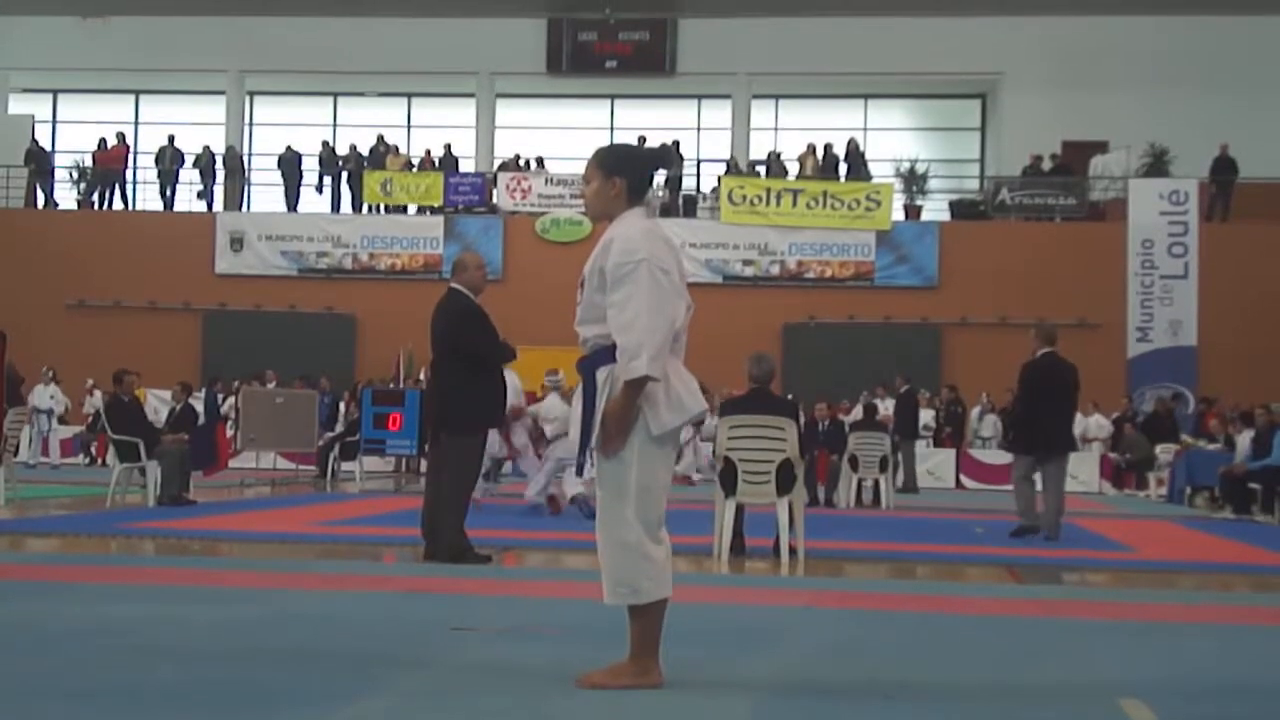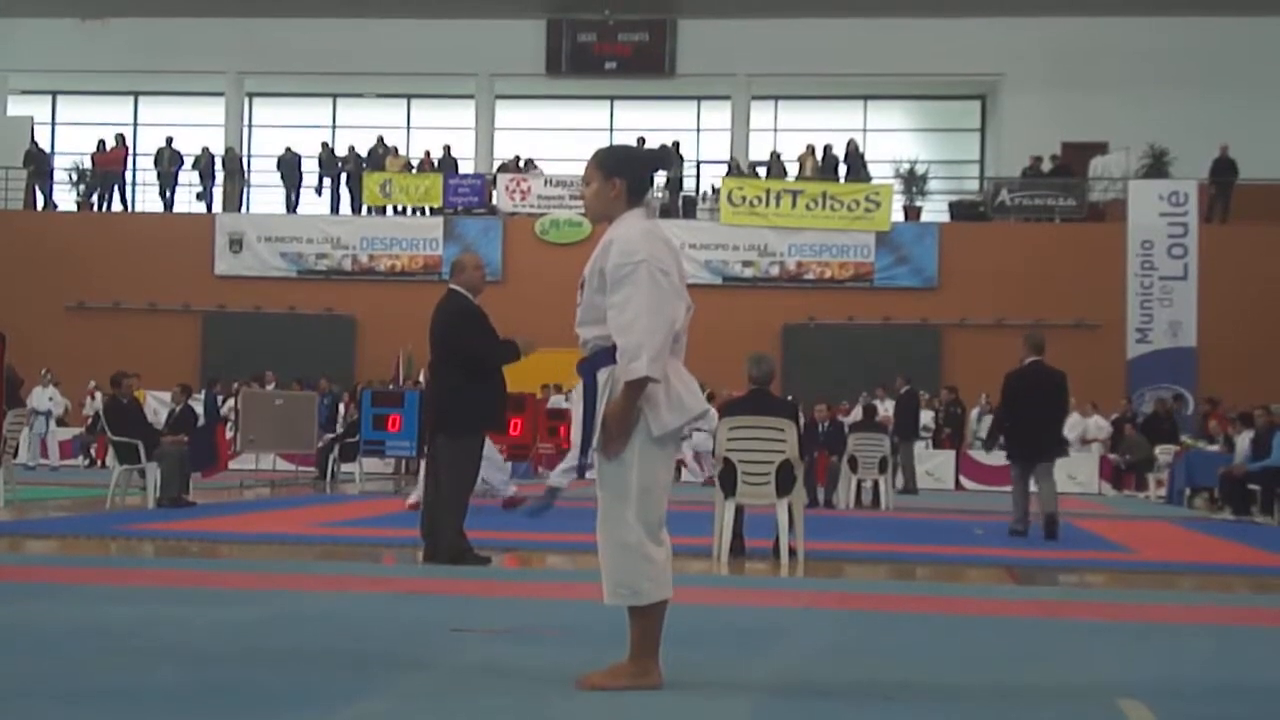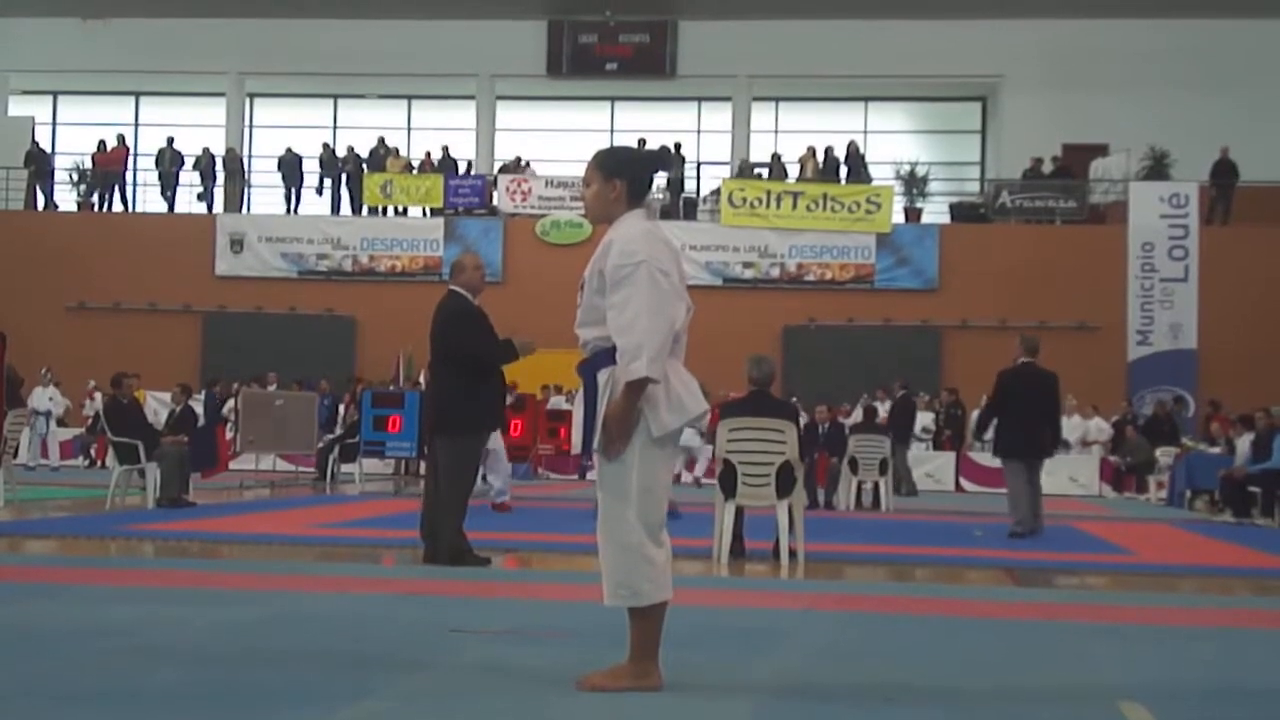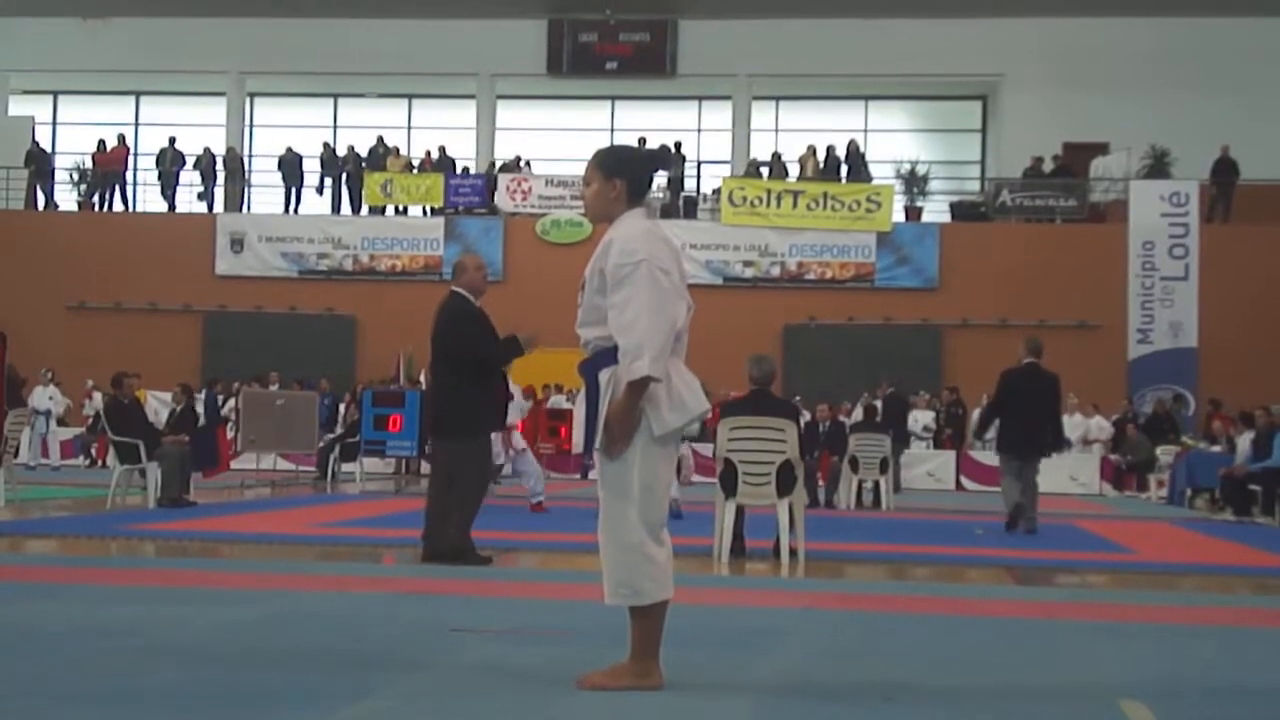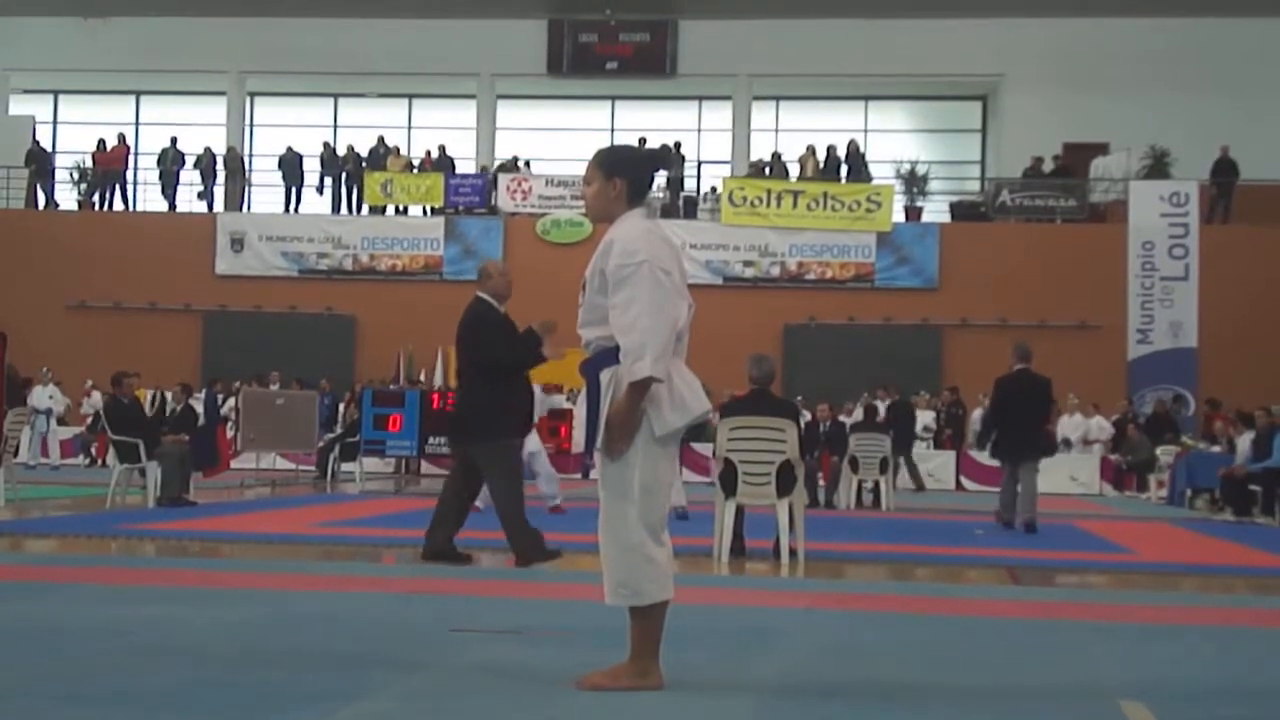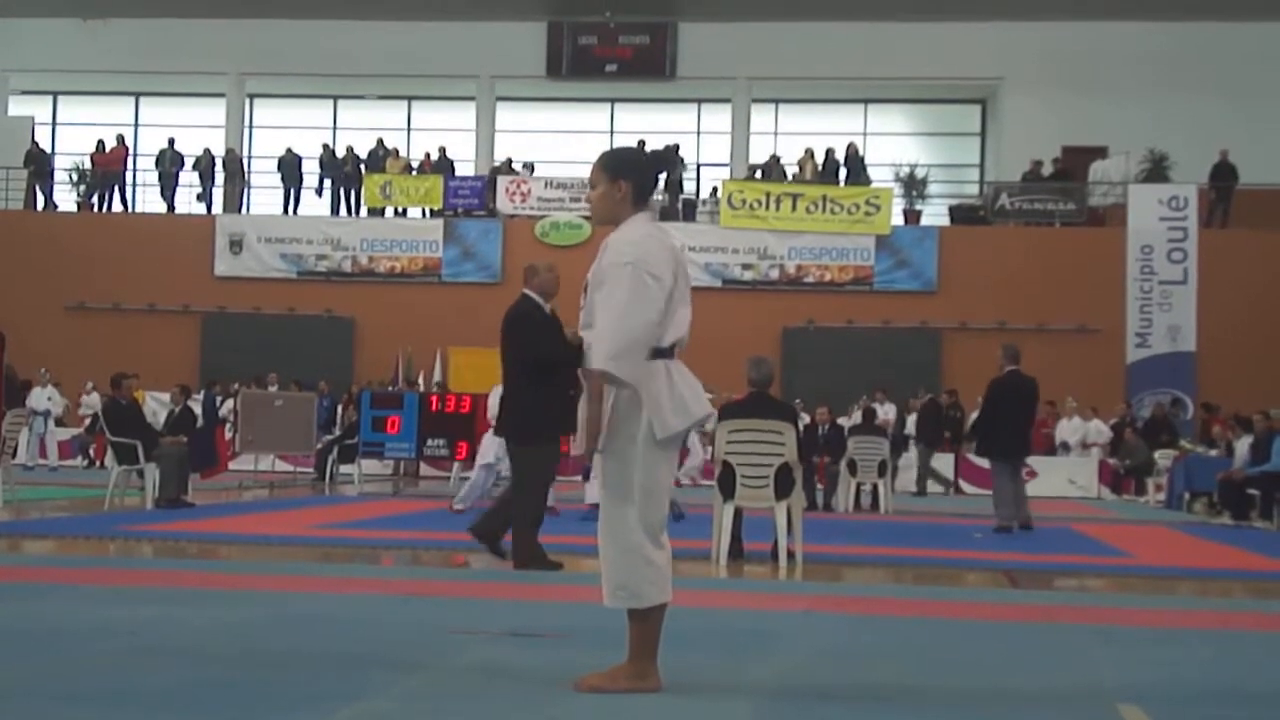
dt=0.4s
person 1, frame 1
left shoulder: (630, 239)
right shoulder: (636, 236)
left elbow: (643, 327)
left wrist: (625, 401)
left hip: (632, 392)
right hip: (634, 391)
left knee: (631, 524)
right knee: (631, 523)
left ankle: (643, 664)
right ankle: (641, 658)
person 1, frame 2
left shoulder: (629, 240)
right shoulder: (639, 238)
left elbow: (642, 329)
left wrist: (624, 404)
left hip: (633, 395)
right hip: (639, 395)
left knee: (631, 525)
right knee: (633, 525)
left ankle: (641, 665)
right ankle: (642, 658)
person 1, frame 3
left shoulder: (630, 241)
right shoulder: (639, 238)
left elbow: (644, 330)
left wrist: (625, 404)
left hip: (633, 395)
right hip: (638, 394)
left knee: (632, 525)
right knee: (634, 525)
left ankle: (642, 666)
right ankle: (641, 660)
person 1, frame 4
left shoulder: (629, 241)
right shoulder: (638, 238)
left elbow: (644, 330)
left wrist: (627, 403)
left hip: (635, 393)
right hip: (641, 392)
left knee: (632, 525)
right knee: (634, 525)
left ankle: (643, 666)
right ankle: (643, 660)
person 1, frame 5
left shoulder: (629, 240)
right shoulder: (642, 237)
left elbow: (646, 330)
left wrist: (630, 403)
left hip: (634, 393)
right hip: (643, 393)
left knee: (632, 524)
right knee: (636, 524)
left ankle: (642, 666)
right ankle: (642, 660)
person 1, frame 6
left shoulder: (629, 244)
right shoulder: (650, 241)
left elbow: (619, 326)
left wrist: (596, 401)
right wrist: (603, 400)
left hip: (638, 393)
right hip: (643, 391)
left knee: (628, 527)
right knee: (635, 526)
left ankle: (641, 668)
right ankle: (641, 661)
person 2, frame 1
left shoulder: (448, 305)
right shoulder: (465, 309)
right elbow: (488, 352)
left wrist: (498, 349)
right wrist: (508, 350)
left hip: (446, 401)
right hip: (464, 405)
left knee: (442, 474)
right knee: (459, 477)
left ankle: (436, 542)
right ankle: (451, 544)
person 2, frame 2
left shoulder: (449, 306)
right shoulder: (463, 310)
right elbow: (482, 354)
left wrist: (506, 347)
right wrist: (516, 349)
left hip: (448, 404)
right hip: (463, 407)
left knee: (442, 477)
right knee: (457, 479)
left ankle: (436, 544)
right ankle: (451, 546)
person 2, frame 3
left shoulder: (450, 306)
right shoulder: (462, 310)
right elbow: (478, 355)
left wrist: (505, 349)
right wrist: (513, 349)
left hip: (448, 405)
right hip: (461, 408)
left knee: (442, 479)
right knee: (456, 481)
left ankle: (437, 545)
right ankle: (451, 547)
person 2, frame 4
left shoulder: (454, 307)
right shoulder: (462, 311)
right elbow: (480, 355)
left wrist: (506, 354)
right wrist: (517, 345)
left hip: (451, 408)
right hip: (464, 410)
left knee: (447, 478)
right knee: (473, 476)
left ankle: (437, 543)
right ankle: (454, 543)
person 2, frame 5
left shoulder: (484, 314)
right shoulder: (483, 316)
left elbow: (504, 357)
right elbow: (503, 359)
left wrist: (537, 347)
right wrist: (535, 336)
left hip: (481, 413)
right hip: (489, 415)
left knee: (464, 479)
right knee: (507, 479)
left ankle: (438, 542)
right ankle: (527, 547)
person 2, frame 6
left shoulder: (540, 312)
right shoulder: (523, 314)
left elbow: (556, 356)
right elbow: (542, 359)
left wrist: (576, 345)
right wrist: (573, 345)
left hip: (541, 414)
right hip: (529, 415)
left knee: (532, 481)
right knee: (532, 482)
left ankle: (489, 527)
right ankle: (526, 551)
person 3, frame 1
left shoulder: (729, 406)
right shoulder: (789, 407)
right elbow: (800, 450)
left hip: (738, 481)
right hip: (778, 482)
right knee: (793, 476)
left ankle: (736, 540)
right ankle: (781, 542)
person 3, frame 2
left shoulder: (729, 407)
right shoulder: (788, 408)
right elbow: (799, 451)
left hip: (737, 482)
right hip: (777, 482)
right knee: (794, 477)
left ankle: (736, 541)
right ankle: (781, 543)
person 3, frame 3
left shoulder: (729, 408)
right shoulder: (788, 410)
right elbow: (799, 453)
left hip: (737, 484)
right hip: (778, 484)
right knee: (794, 479)
left ankle: (736, 543)
right ankle: (782, 544)
person 3, frame 4
left shoulder: (729, 407)
right shoulder: (789, 409)
right elbow: (799, 452)
left hip: (738, 482)
right hip: (778, 483)
right knee: (794, 478)
left ankle: (736, 542)
right ankle: (782, 543)
person 3, frame 5
left shoulder: (729, 407)
right shoulder: (789, 409)
left hip: (737, 483)
right hip: (778, 483)
right knee: (793, 476)
left ankle: (736, 542)
right ankle: (782, 543)
person 3, frame 6
left shoulder: (728, 410)
right shoulder: (787, 411)
right elbow: (797, 454)
left hip: (736, 485)
right hip: (776, 485)
right knee: (791, 479)
left ankle: (734, 544)
right ankle: (780, 546)
person 4, frame 1
left shoulder: (1031, 367)
right shoulder: (1069, 369)
left elbow: (1022, 404)
right elbow: (1072, 403)
left wrist: (1012, 431)
left hip: (1032, 434)
right hip: (1060, 435)
left knee: (1022, 477)
right knee: (1055, 483)
left ankle: (1029, 522)
right ankle: (1052, 529)
person 4, frame 2
left shoulder: (1014, 377)
right shoulder: (1058, 376)
left elbow: (1004, 411)
right elbow: (1063, 410)
left wrist: (992, 437)
right wrist: (1054, 434)
left hip: (1021, 440)
right hip: (1048, 440)
left knee: (1020, 483)
right knee: (1046, 480)
left ankle: (1019, 525)
right ankle: (1050, 515)
person 4, frame 3
left shoulder: (1006, 376)
right shoulder: (1049, 378)
left elbow: (993, 405)
right elbow: (1054, 412)
left wrist: (980, 429)
right wrist: (1055, 438)
left hip: (1011, 440)
right hip: (1037, 440)
left knee: (1016, 483)
right knee: (1033, 482)
left ankle: (1020, 526)
right ankle: (1034, 523)
person 4, frame 4
left shoulder: (1010, 375)
right shoulder: (1051, 380)
left elbow: (995, 405)
right elbow: (1055, 413)
left wrist: (981, 427)
right wrist: (1058, 440)
left hip: (1011, 437)
right hip: (1037, 438)
left knee: (1009, 476)
right knee: (1029, 480)
left ankle: (1015, 504)
right ankle: (1029, 522)
person 4, frame 5
left shoulder: (1003, 382)
right shoulder: (1044, 383)
left elbow: (993, 414)
right elbow: (1047, 413)
left wrist: (984, 437)
left hip: (1009, 441)
right hip: (1033, 441)
left knee: (1009, 479)
right knee: (1028, 479)
left ankle: (1007, 516)
right ankle: (1028, 518)
person 4, frame 6
left shoulder: (997, 383)
right shoulder: (1031, 383)
left elbow: (986, 413)
right elbow: (1032, 411)
left wrist: (973, 434)
left hip: (999, 441)
right hip: (1020, 440)
left knee: (1002, 481)
right knee: (1016, 479)
left ankle: (1005, 521)
right ankle: (1024, 519)
